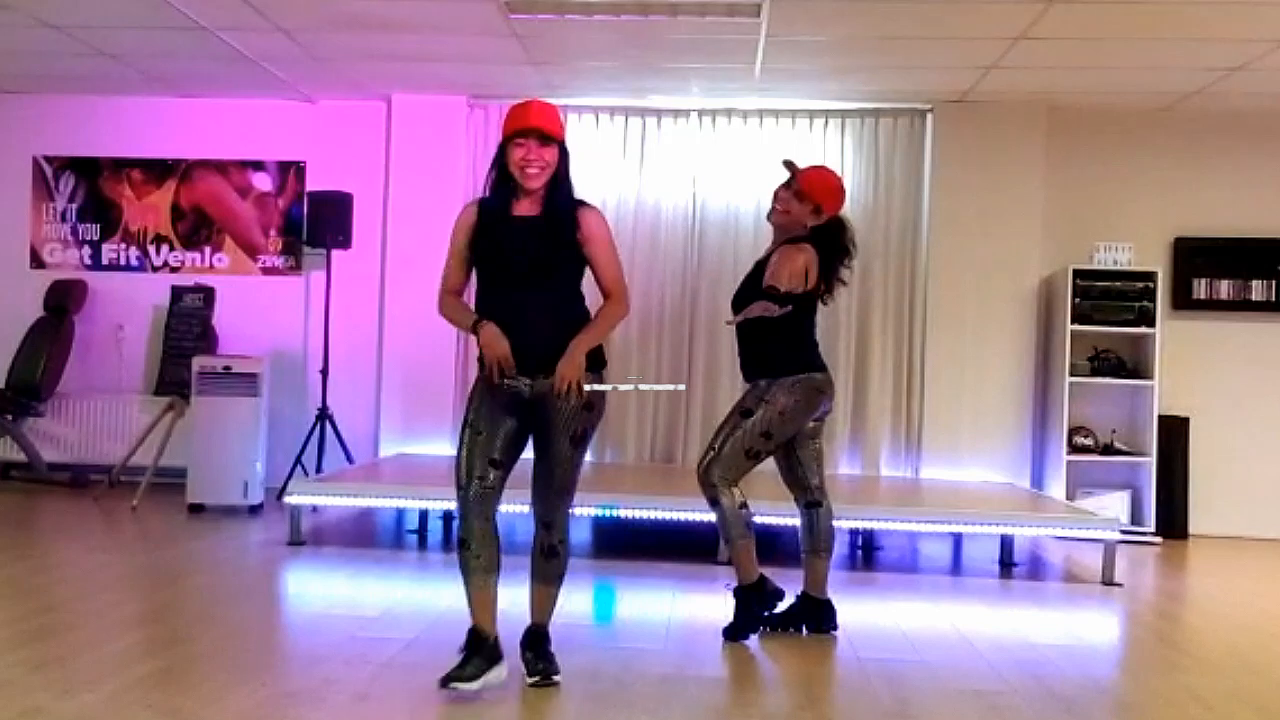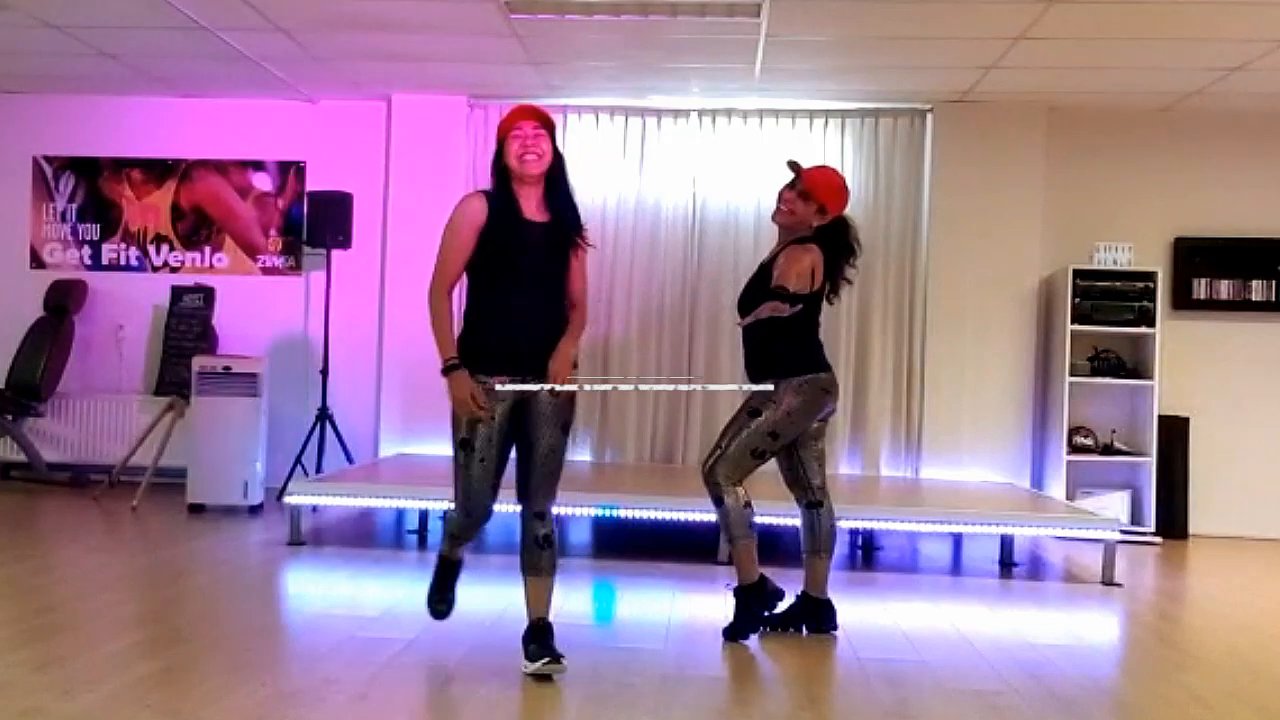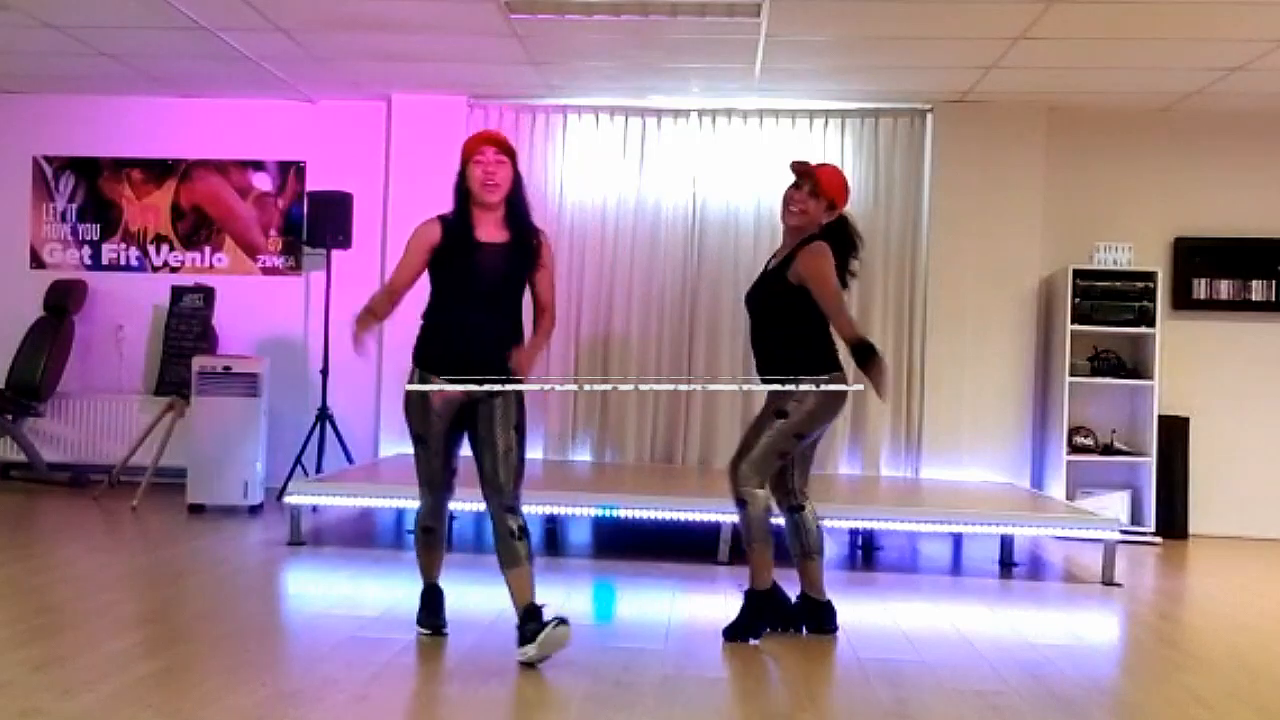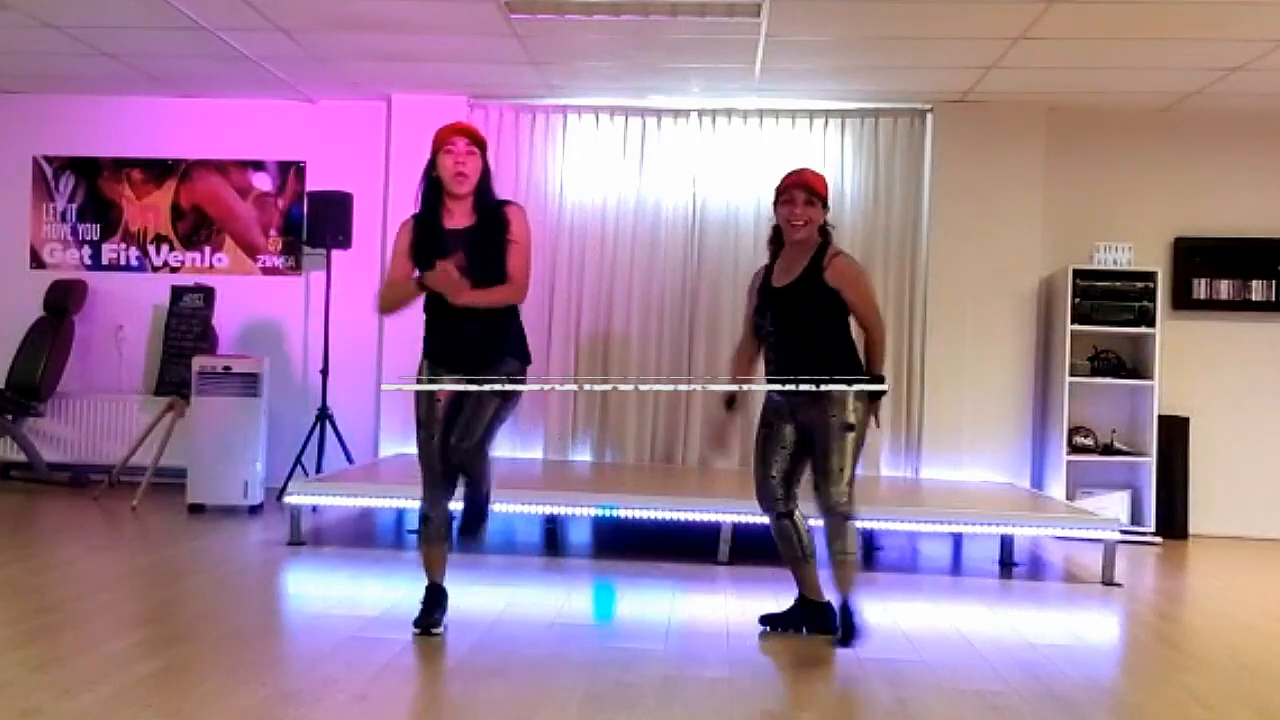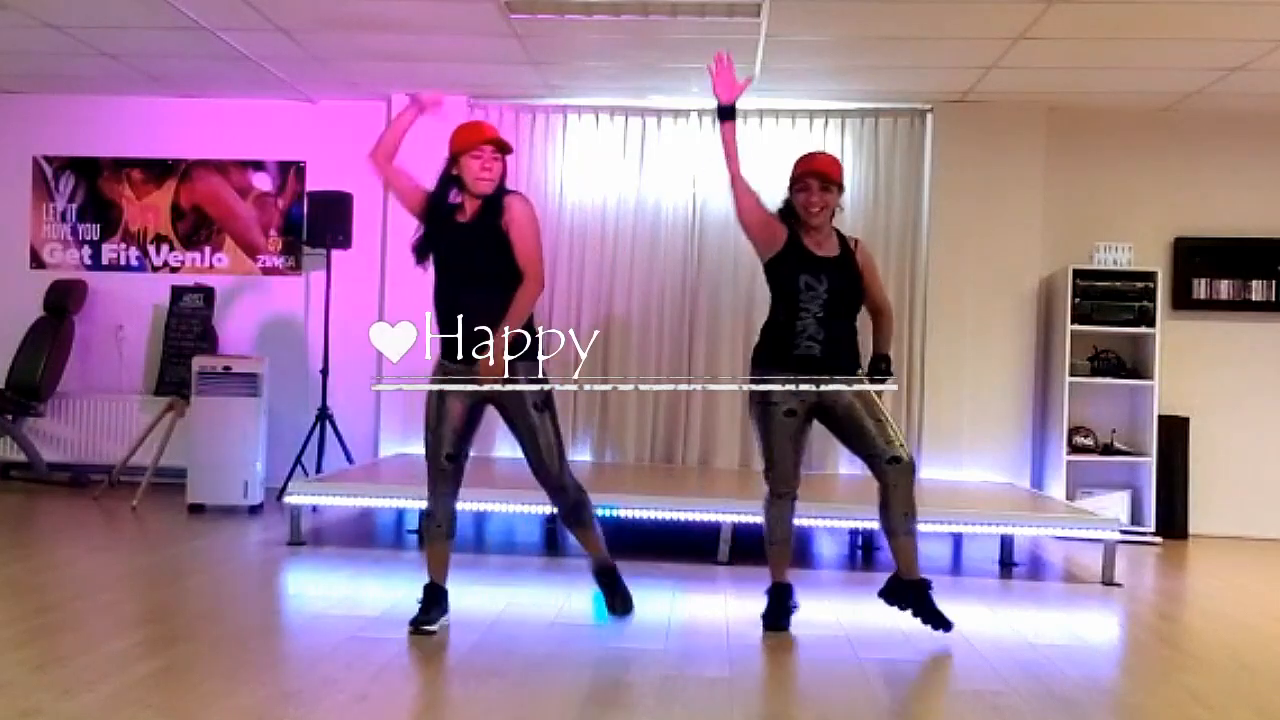
dt=0.3s
person 1, frame 1
left shoulder: (581, 218)
right shoulder: (477, 216)
left elbow: (617, 299)
right elbow: (448, 296)
left wrist: (580, 349)
right wrist: (480, 326)
left hip: (568, 379)
right hip: (500, 378)
left knee: (552, 511)
right knee: (474, 497)
left ankle: (538, 639)
right ankle: (484, 644)
person 1, frame 2
left shoulder: (566, 223)
right shoulder: (479, 209)
right elbow: (440, 292)
left wrist: (567, 348)
right wrist: (453, 370)
left hip: (546, 381)
right hip: (485, 378)
left knee: (538, 505)
right knee: (475, 502)
left ankle: (539, 633)
right ankle: (448, 563)
person 1, frame 3
left shoulder: (531, 242)
right shoulder: (437, 233)
left elbow: (546, 312)
right elbow: (392, 293)
left wrist: (532, 350)
right wrist: (370, 314)
left hip: (498, 384)
right hip: (436, 379)
left knee: (505, 498)
right knee: (436, 495)
left ankle: (529, 620)
right ankle: (431, 593)
person 1, frame 4
left shoulder: (507, 217)
right shoulder: (414, 229)
left elbow: (518, 288)
right elbow: (386, 303)
left wrist: (467, 296)
right wrist: (427, 279)
left hip: (501, 360)
right hip: (443, 366)
left knee: (468, 454)
right knee: (437, 484)
left ankle: (477, 490)
right ankle: (435, 593)
person 1, frame 5
left shoulder: (512, 207)
right shoulder: (435, 211)
left elbow: (533, 280)
right elbow: (381, 160)
left wrist: (500, 341)
right wrist: (416, 109)
left hip: (511, 357)
right hip: (454, 365)
left knee: (552, 473)
right knee: (441, 483)
left ankle: (604, 568)
right ankle: (435, 597)
person 2, frame 1
left shoulder: (793, 254)
right shoulder: (791, 252)
left elbow: (776, 294)
left wrist: (768, 303)
left hip: (785, 386)
right hip: (805, 385)
left knee: (716, 474)
right knee: (810, 492)
left ankle: (753, 589)
right ankle: (815, 603)
person 2, frame 2
left shoulder: (801, 254)
right shoulder: (792, 252)
left elbow: (785, 298)
left wrist: (779, 304)
left hip: (791, 386)
right hip: (808, 385)
left knee: (721, 474)
right knee: (810, 493)
left ankle: (753, 589)
right ankle: (815, 602)
person 2, frame 3
left shoulder: (813, 253)
right shoulder: (785, 253)
left elbow: (834, 308)
left wrist: (862, 349)
left hip: (809, 385)
right hip: (797, 386)
left knee: (747, 474)
right knee: (789, 492)
left ankle: (762, 595)
right ankle: (814, 604)
person 2, frame 4
left shoulder: (836, 266)
right shoulder: (762, 277)
left elbow: (873, 328)
right elbow: (749, 348)
left wrist: (872, 388)
right wrist: (730, 404)
left hip: (837, 396)
right hip: (783, 400)
left knee: (834, 496)
right knee: (775, 502)
left ankle: (846, 607)
right ankle: (812, 603)
person 2, frame 5
left shoulder: (856, 252)
right shoulder: (774, 235)
left elbow: (881, 311)
right elbow: (735, 179)
left wrist: (881, 367)
right wrist: (726, 111)
left hip: (840, 380)
right hip: (780, 377)
left knee: (896, 463)
right knee: (782, 485)
left ankle: (908, 580)
right ankle: (780, 590)
